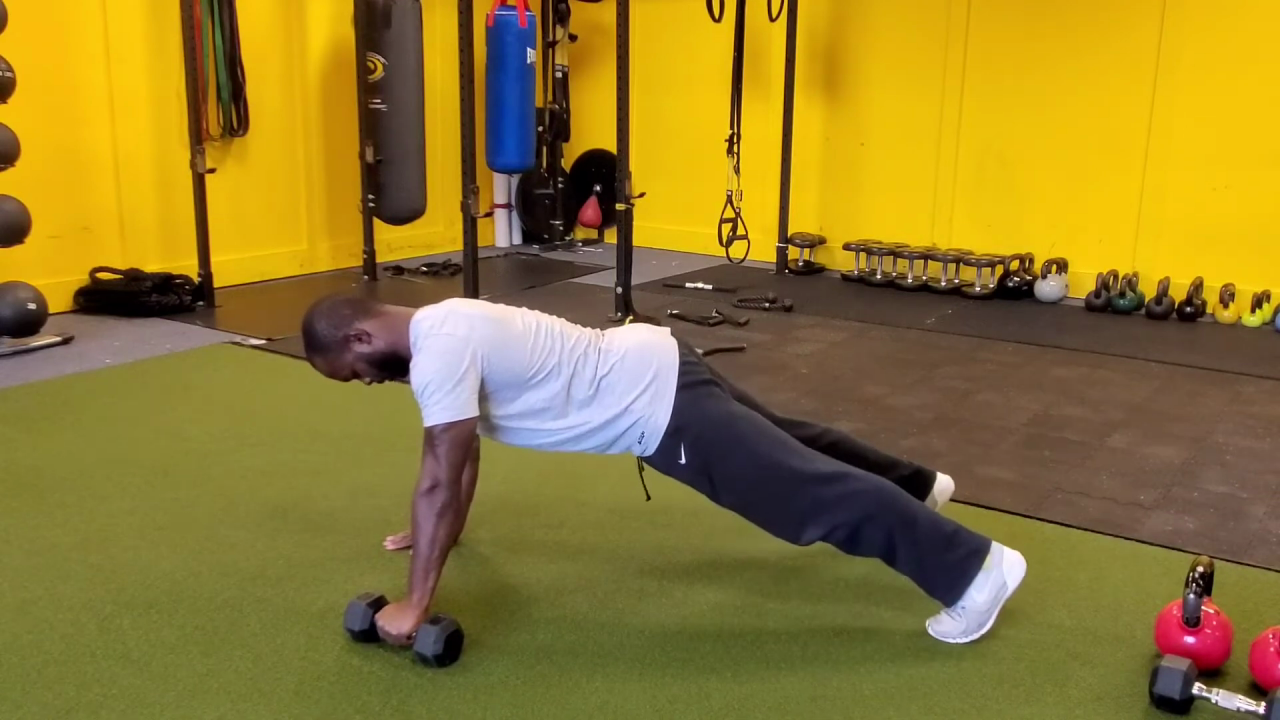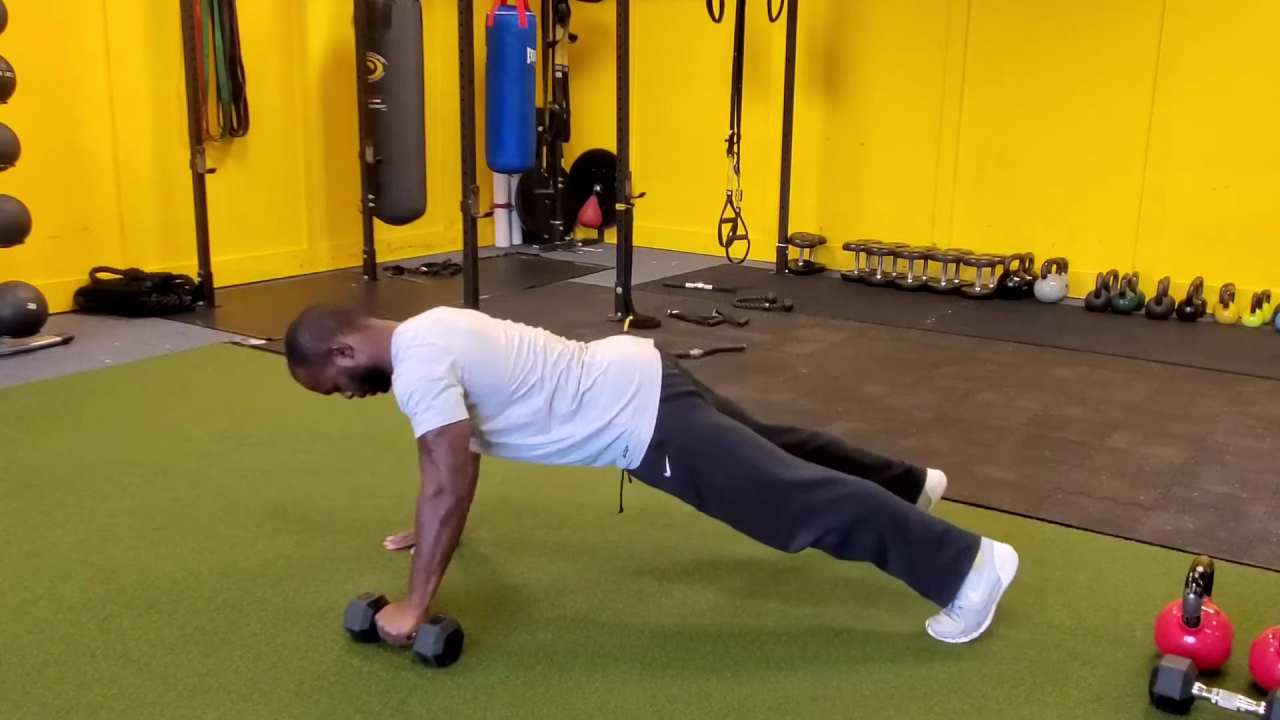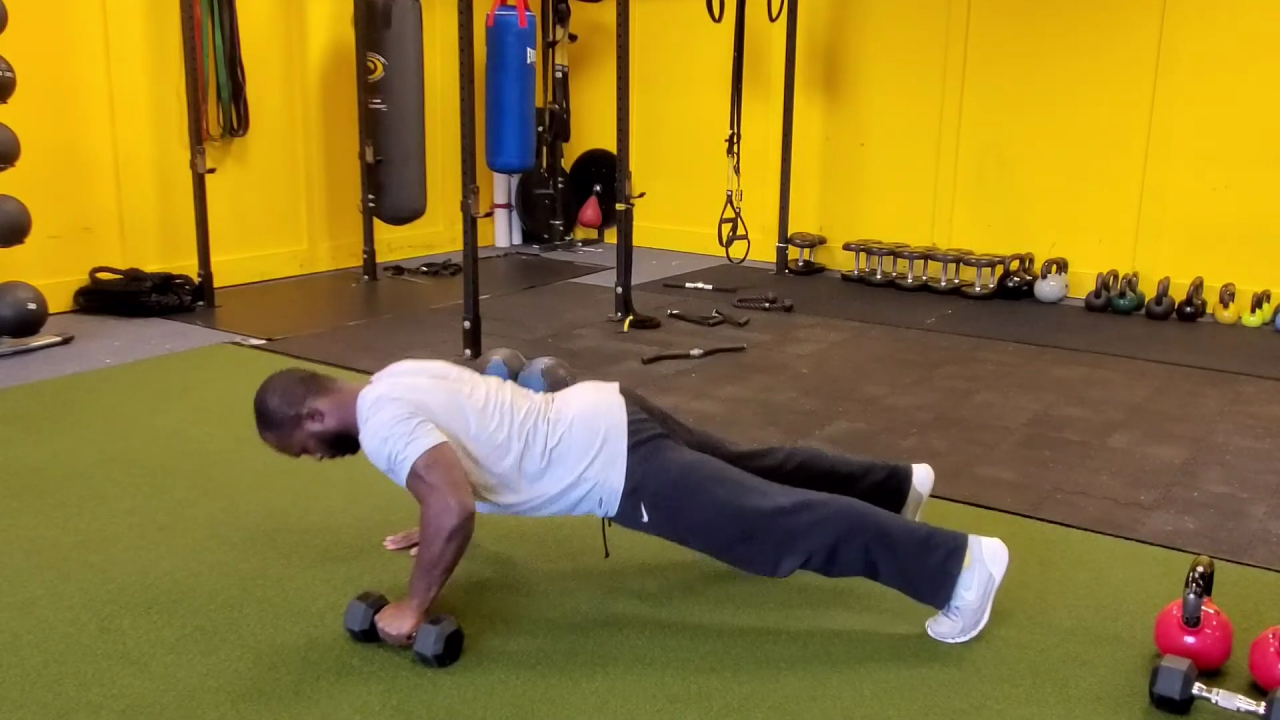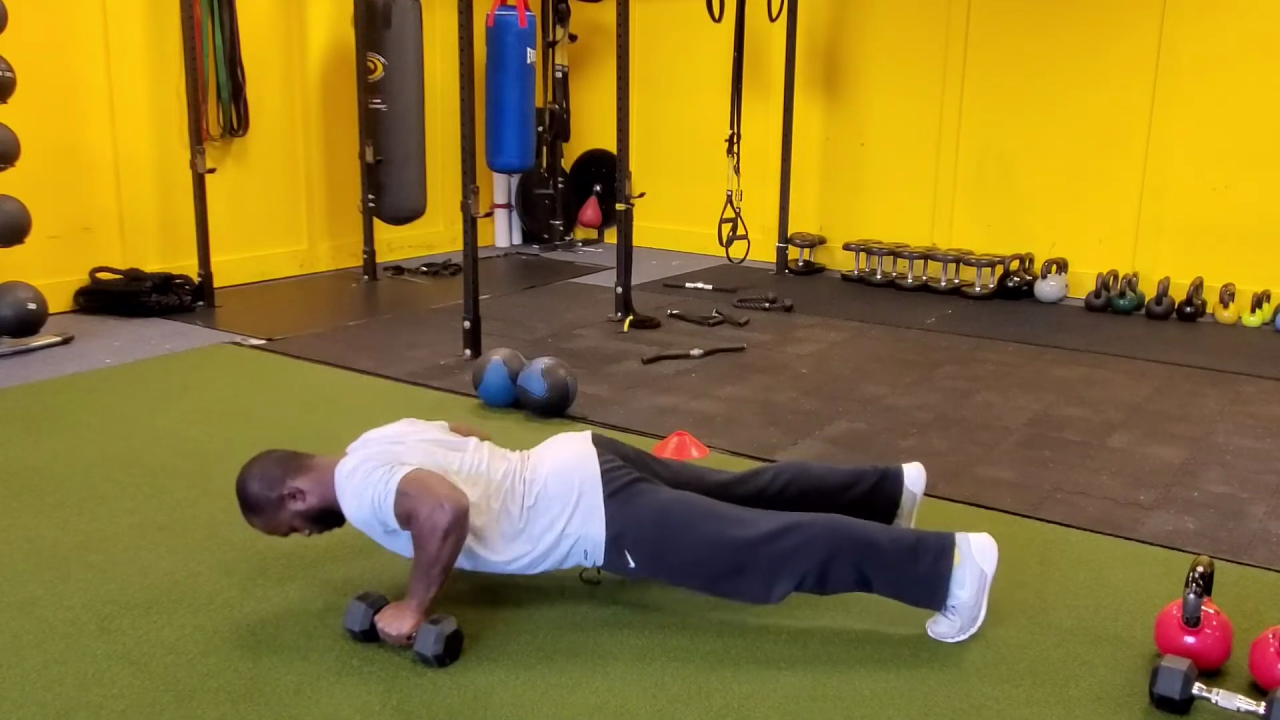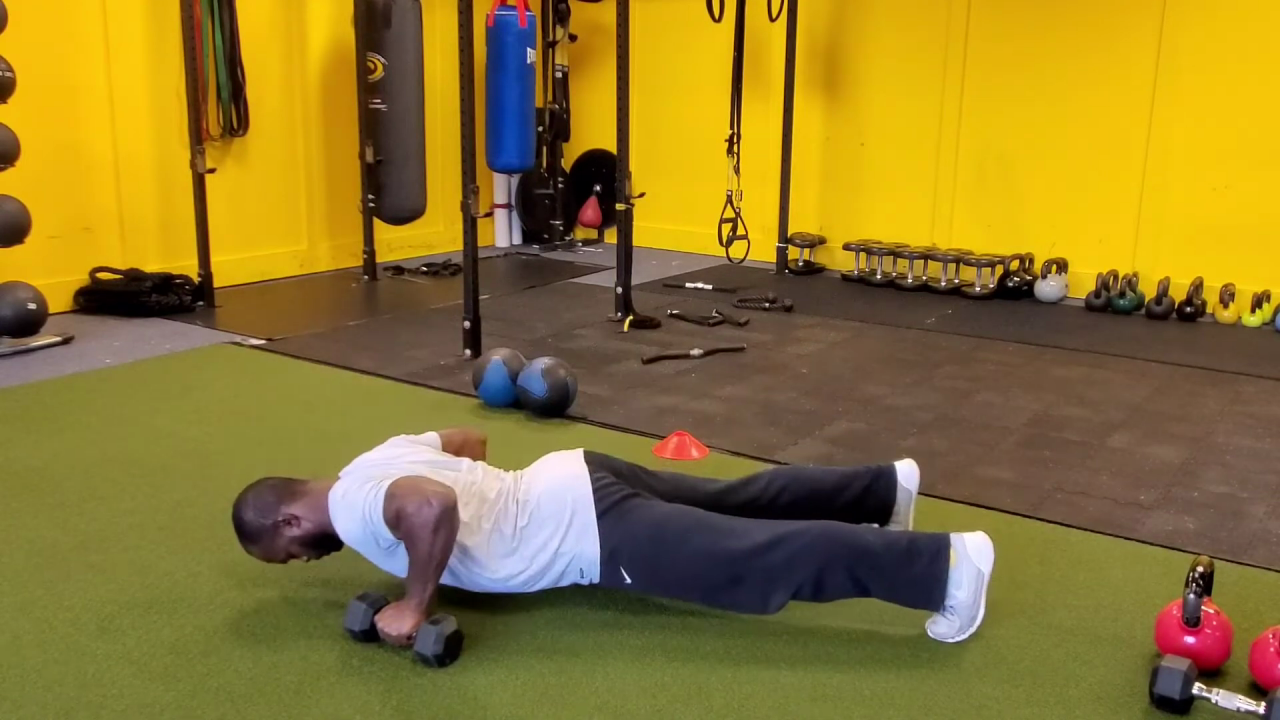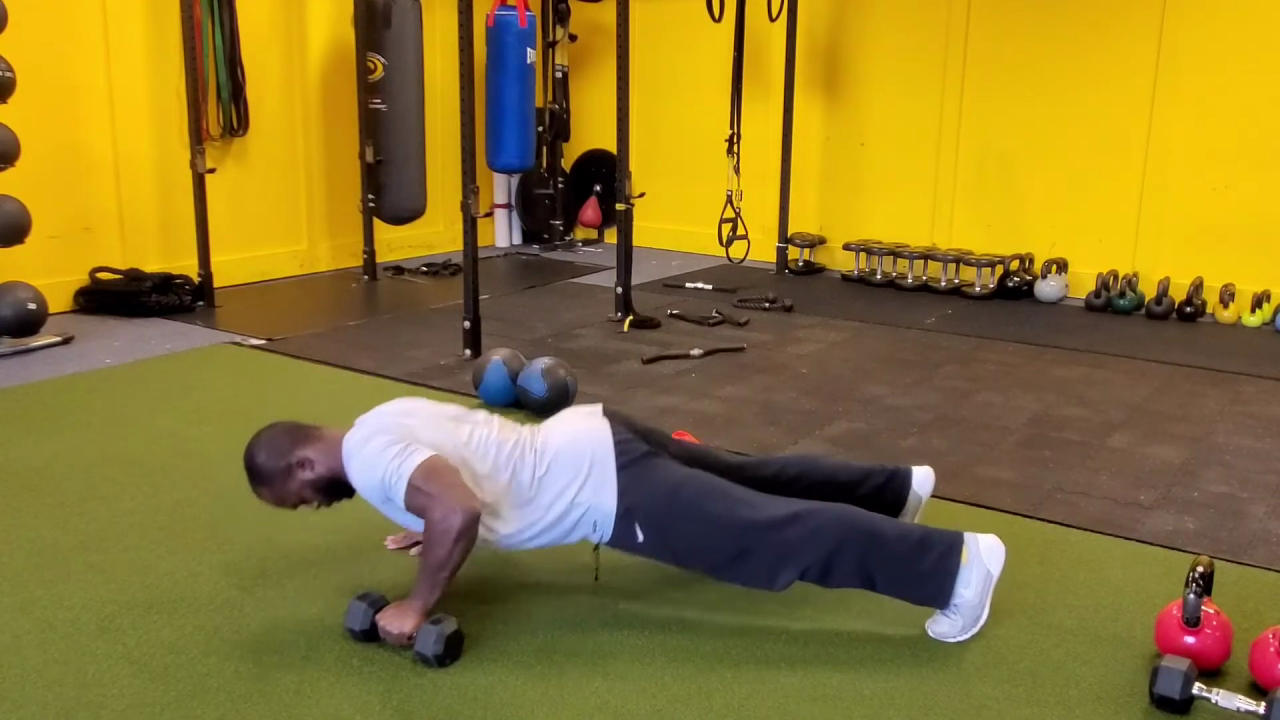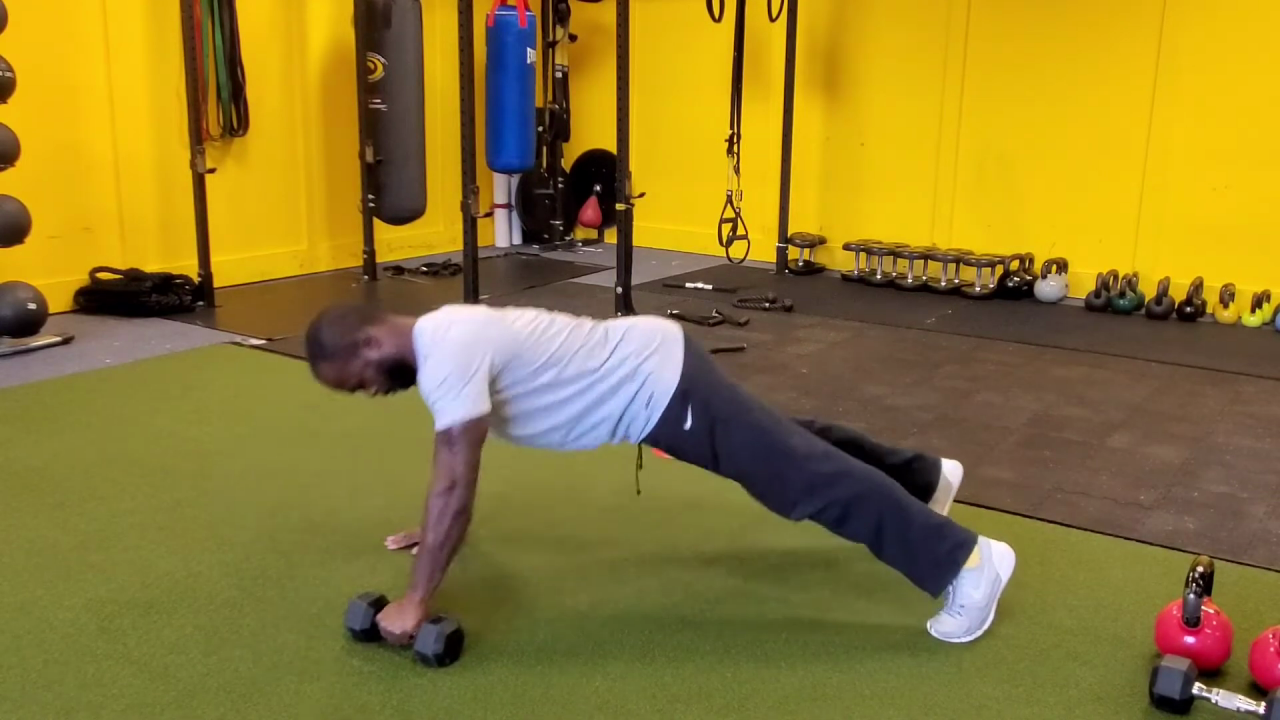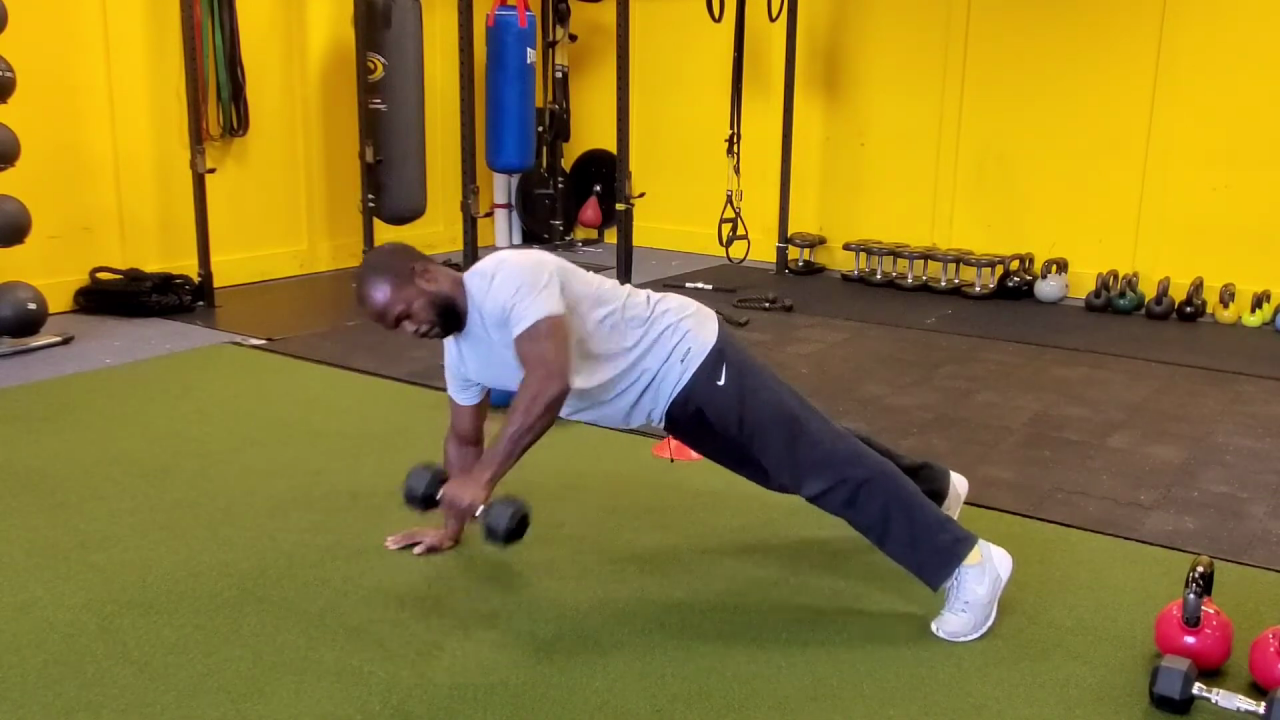
dt=0.3s
person 1, frame 1
left shoulder: (438, 350)
right shoulder: (443, 328)
left elbow: (440, 476)
right elbow: (464, 453)
left wrist: (415, 602)
right wrist: (439, 529)
left hip: (657, 405)
right hip: (654, 371)
left knee: (804, 492)
right knee: (789, 452)
left ankle: (976, 569)
right ankle: (917, 488)
person 1, frame 2
left shoulder: (417, 365)
right shoulder: (428, 332)
left elbow: (449, 484)
right elbow: (469, 443)
left wrist: (415, 605)
right wrist: (437, 524)
left hip: (640, 416)
right hip: (636, 379)
left knee: (797, 502)
right knee: (780, 453)
left ankle: (969, 564)
right ankle: (908, 485)
person 1, frame 3
left shoulder: (382, 421)
right shoulder: (399, 381)
left elbow: (453, 513)
left wrist: (413, 607)
right wrist: (431, 529)
left hip: (615, 466)
right hip: (605, 416)
left knee: (777, 524)
right knee: (759, 472)
left ankle: (959, 565)
right ankle: (896, 486)
person 1, frame 4
left shoulder: (361, 487)
right shoulder: (382, 444)
left elbow: (446, 511)
left wrist: (416, 605)
right wrist: (422, 537)
left hip: (595, 518)
right hip: (582, 464)
left knee: (768, 550)
right knee: (743, 492)
left ankle: (950, 562)
right ankle: (890, 487)
person 1, frame 5
left shoulder: (352, 505)
right shoulder: (379, 464)
left elbow: (433, 507)
right elbow: (468, 440)
left wrist: (415, 604)
left hip: (593, 534)
right hip: (578, 477)
left knee: (762, 561)
right knee: (739, 502)
left ankle: (947, 563)
right ankle: (884, 488)
person 1, frame 6
left shoulder: (371, 456)
right shoulder: (388, 417)
left elbow: (461, 517)
left wrist: (416, 606)
right wrist: (431, 529)
left hip: (612, 488)
right hip: (594, 440)
left knee: (775, 536)
right knee: (758, 486)
left ankle: (957, 564)
right ankle: (897, 488)
person 1, frame 7
left shoulder: (444, 355)
right shoulder: (439, 337)
left elbow: (457, 482)
right elbow: (454, 453)
left wrist: (417, 599)
right wrist: (435, 525)
left hip: (657, 384)
right hip: (646, 360)
left knee: (807, 477)
right knee: (797, 445)
left ankle: (967, 563)
right ankle: (925, 479)
person 1, frame 8
left shoulder: (508, 277)
right shoulder: (462, 349)
left elbow: (552, 381)
right elbow: (462, 434)
left wrist: (486, 475)
right wrist: (449, 525)
left hip: (686, 356)
right hip: (669, 405)
left knee: (821, 461)
right knee: (802, 459)
left ankle: (967, 563)
right ankle: (932, 492)
